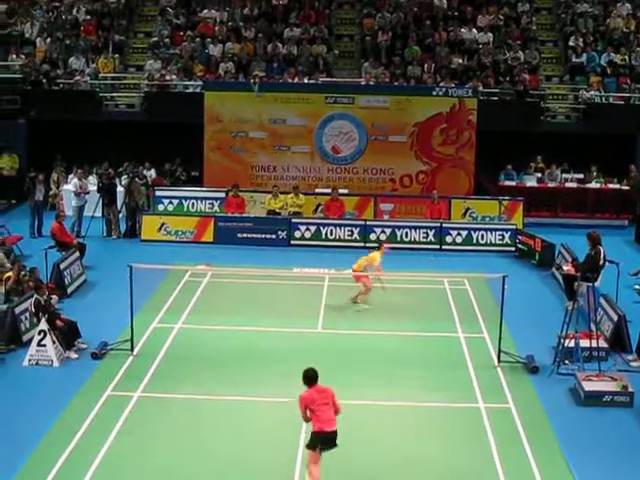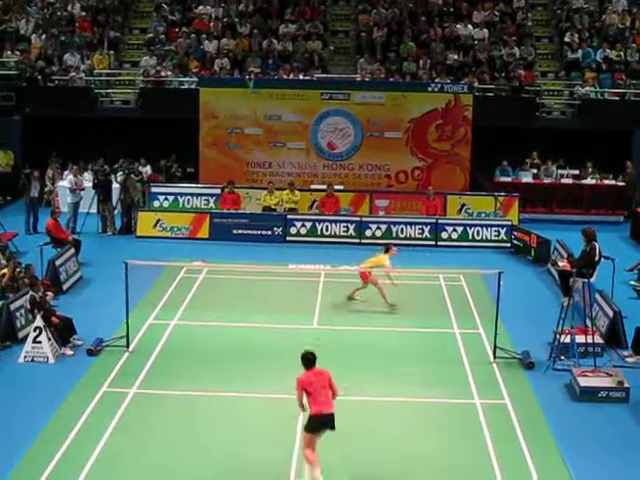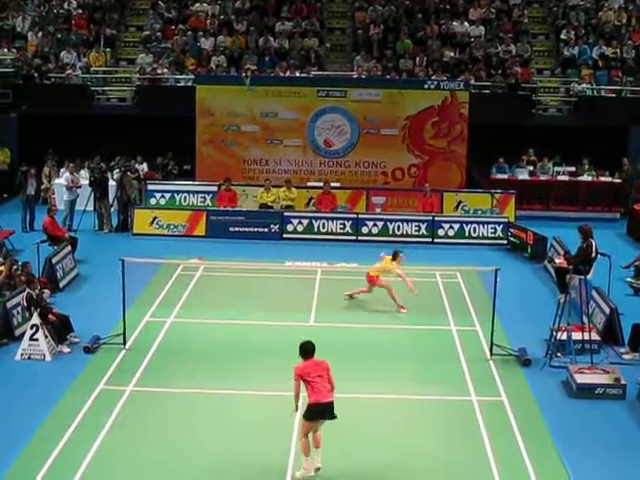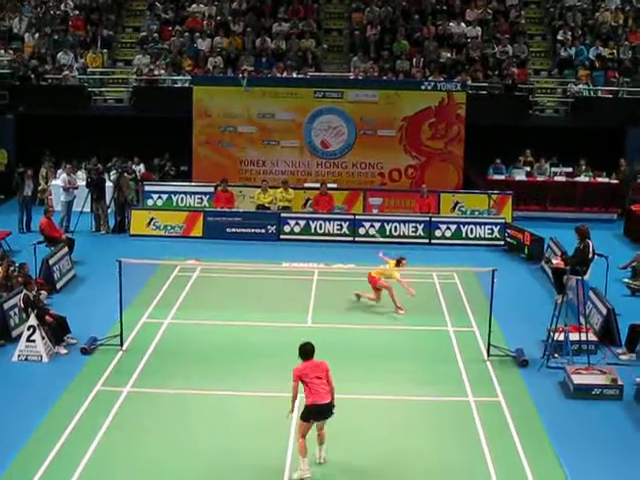
dt=0.1s
person 1, frame 1
left shoulder: (303, 396)
right shoulder: (329, 391)
left elbow: (306, 419)
right elbow: (338, 410)
left hip: (320, 432)
right hip: (333, 431)
left knee: (312, 467)
person 1, frame 2
left shoulder: (301, 379)
right shoulder: (326, 373)
left elbow: (300, 401)
right elbow: (335, 393)
left wrist: (303, 409)
left hip: (317, 415)
right hip: (330, 414)
left knee: (306, 448)
right knee: (312, 442)
person 1, frame 3
left shoulder: (299, 368)
right shoulder: (324, 363)
left elbow: (296, 392)
right elbow: (332, 385)
left wrist: (296, 405)
left hip: (315, 404)
right hip: (329, 403)
left knee: (303, 435)
right knee: (315, 430)
right ankle: (316, 462)
person 1, frame 4
left shoulder: (298, 370)
right shoulder: (323, 364)
left elbow: (295, 391)
right elbow: (331, 386)
left wrist: (292, 407)
right wrist: (333, 400)
left hip: (312, 406)
right hip: (326, 404)
left knee: (301, 436)
right knee: (320, 429)
right ankle: (321, 456)
